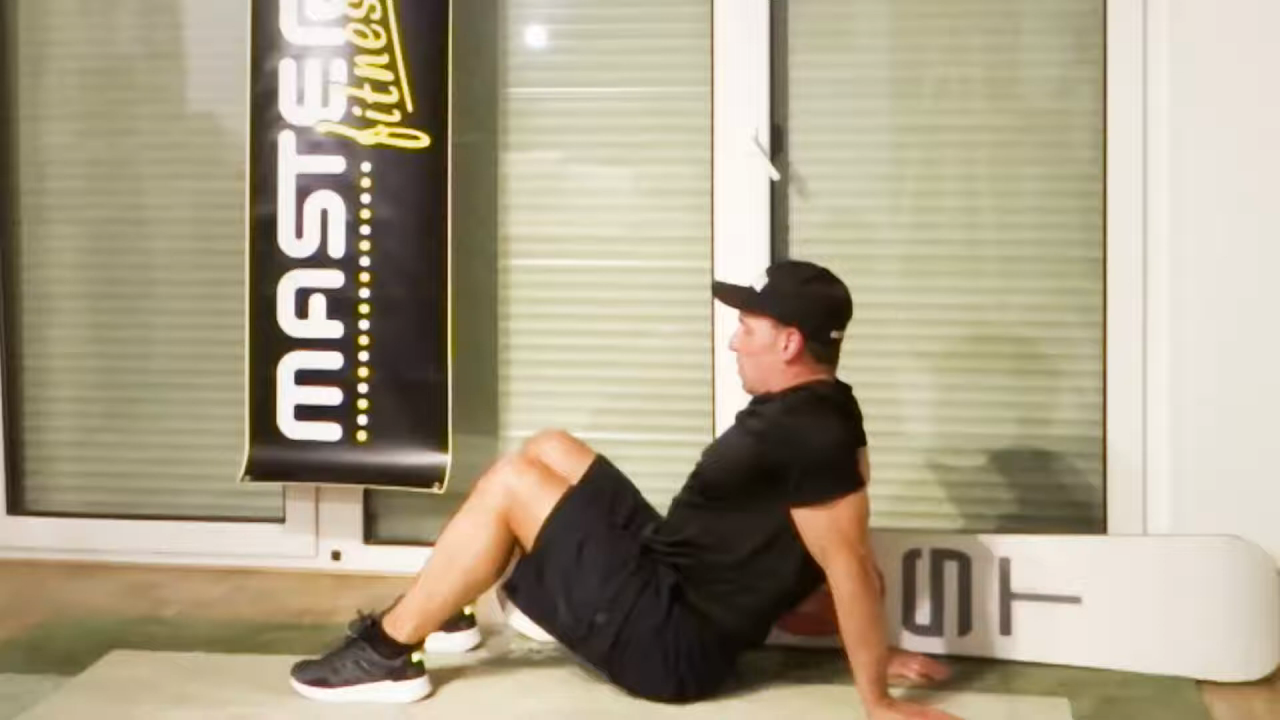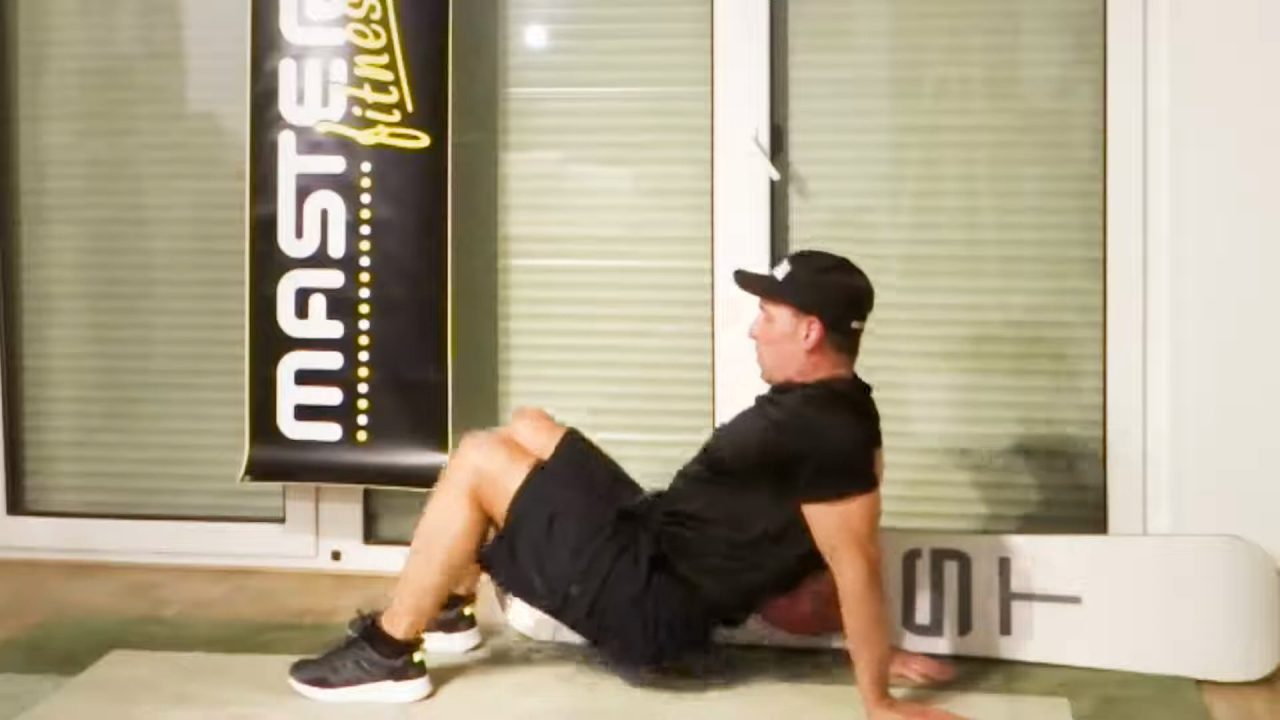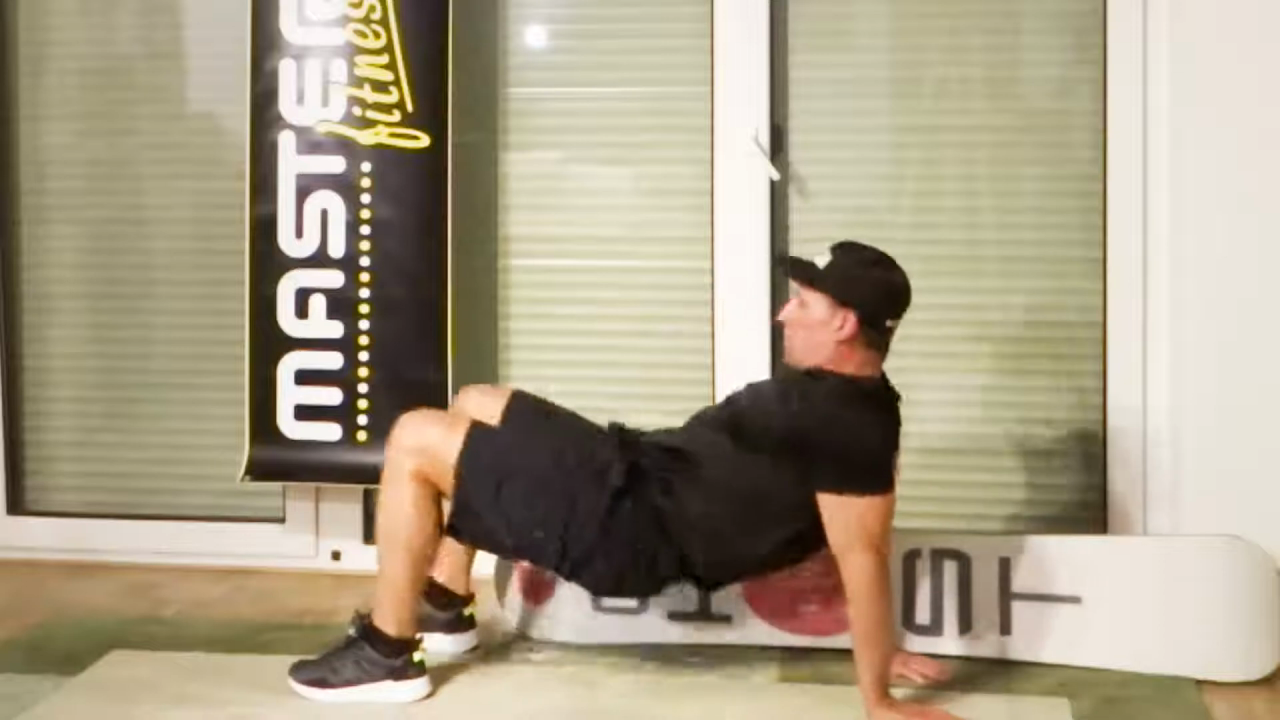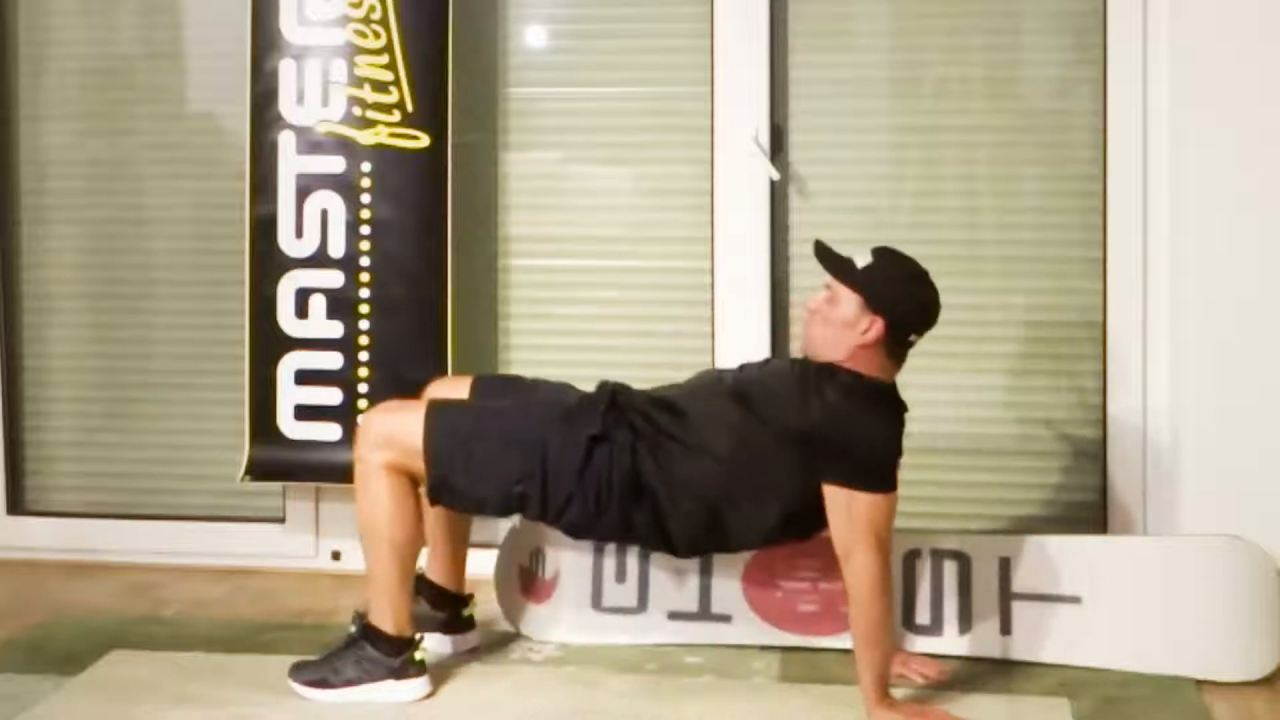
dt=0.3s
person 1, frame 1
left shoulder: (810, 433)
right shoulder: (807, 407)
left elbow: (849, 565)
right elbow: (847, 553)
right wrist: (878, 648)
left hip: (671, 646)
right hip: (663, 569)
left knee: (513, 481)
right knee: (550, 450)
left ankle: (387, 653)
right ankle: (432, 611)
person 1, frame 2
left shoulder: (827, 429)
right shoulder: (823, 402)
left elbow: (856, 563)
right elbow: (854, 552)
left hip: (653, 602)
right hip: (655, 538)
left knee: (480, 459)
right knee: (528, 429)
left ankle: (388, 651)
right ankle: (439, 608)
person 1, frame 3
left shoulder: (850, 424)
right shoulder: (842, 396)
left elbow: (862, 558)
left hip: (628, 520)
right hip: (635, 478)
left knee: (414, 440)
right knee: (474, 405)
left ankle: (387, 651)
right ankle: (444, 607)
person 1, frame 4
left shoulder: (857, 421)
right shoulder: (847, 394)
left elbow: (864, 556)
left hip: (610, 468)
right hip: (614, 427)
left knee: (382, 436)
right knee: (445, 396)
left ankle: (387, 651)
right ankle: (442, 607)
